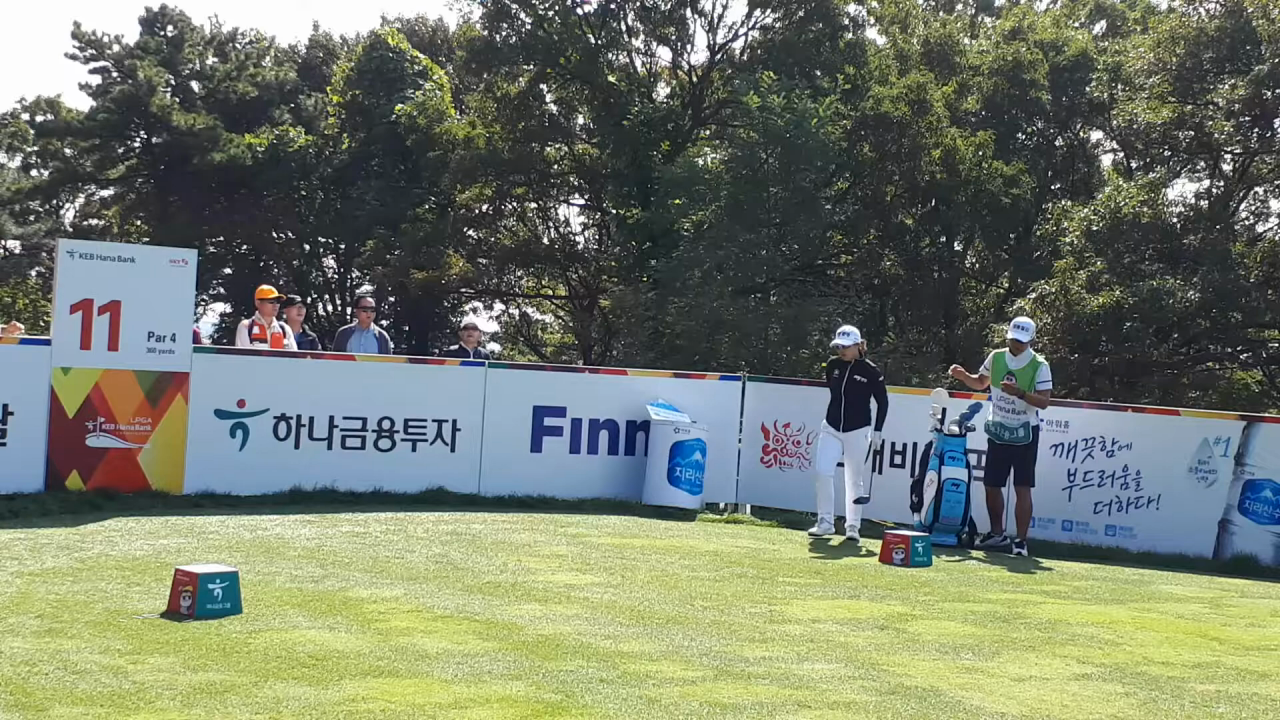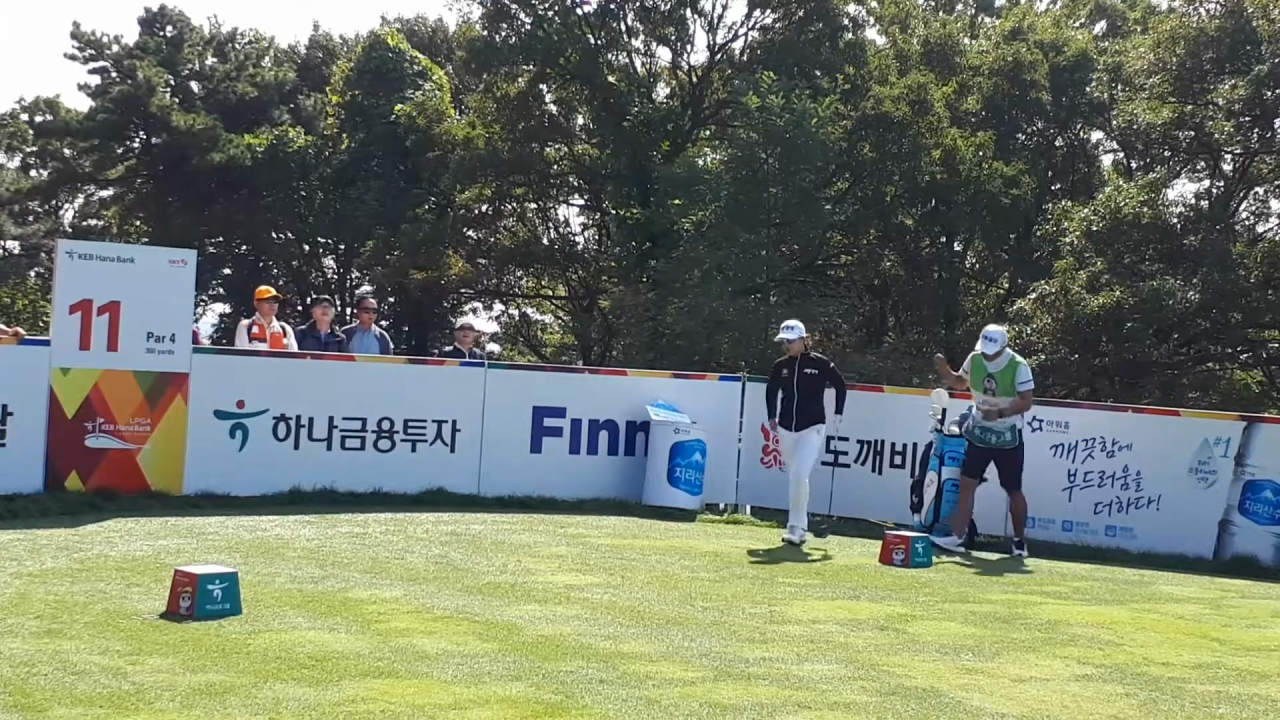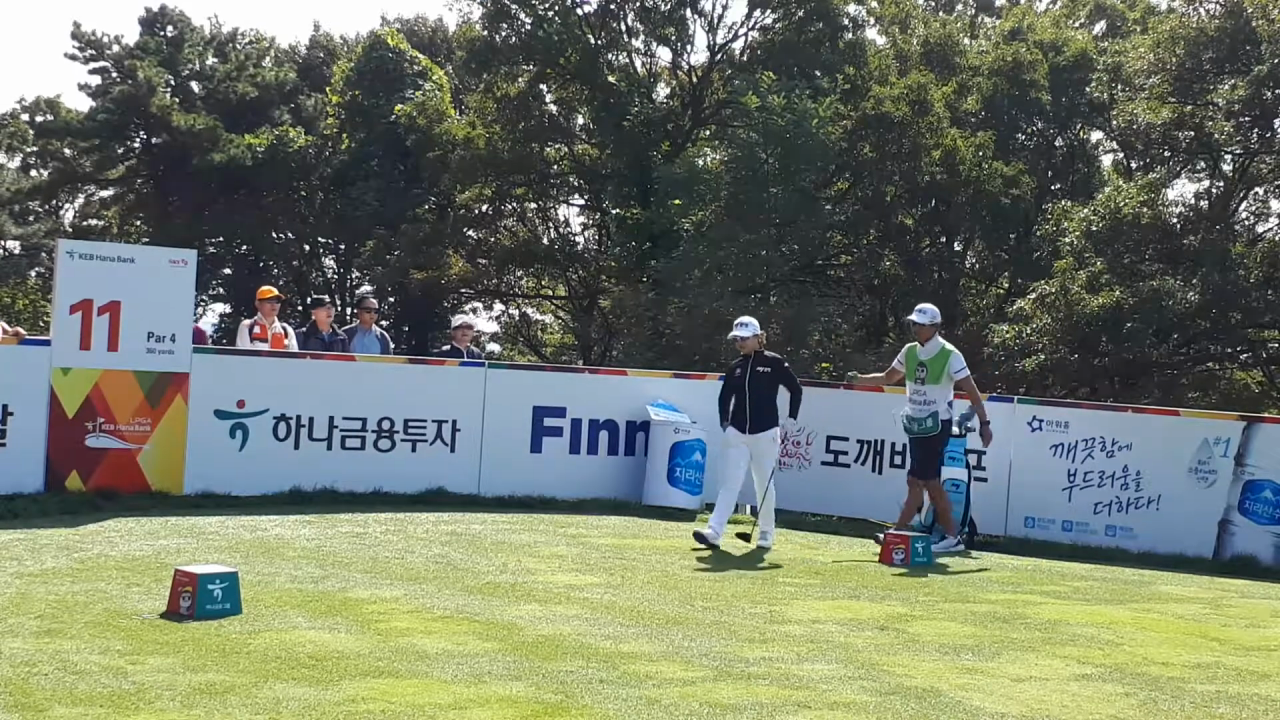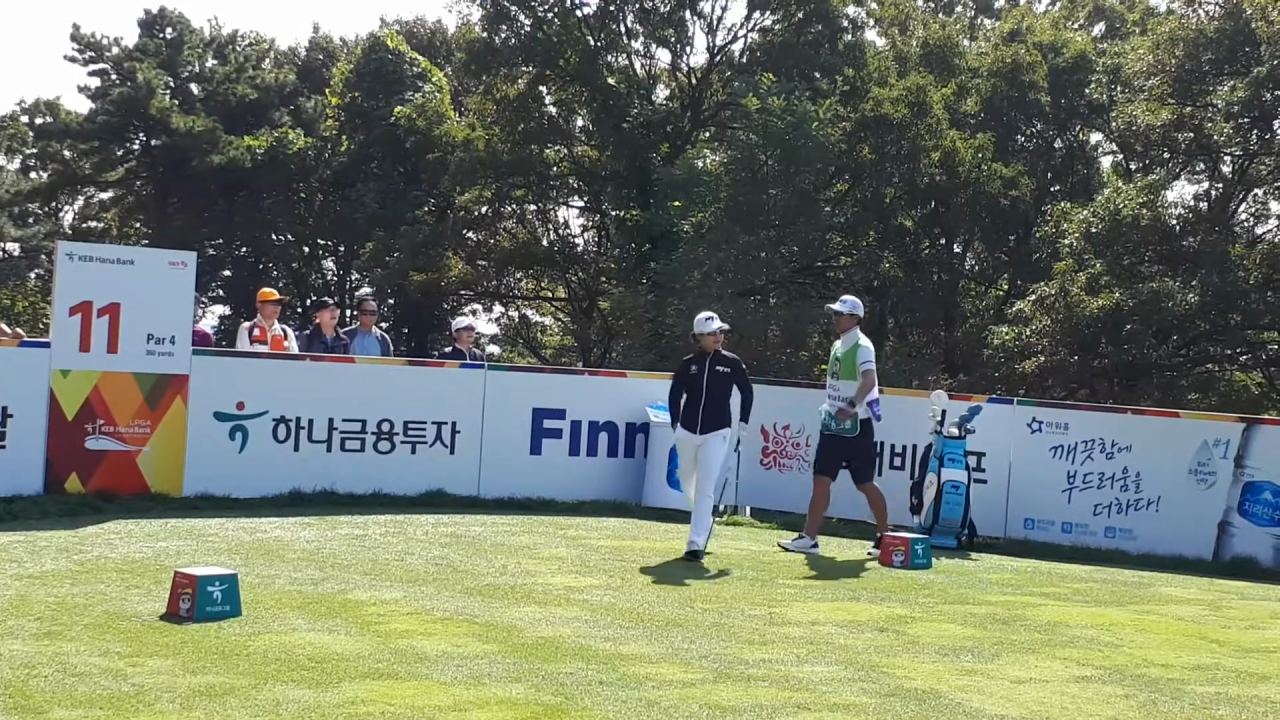
dt=0.7s
person 1, frame 1
left shoulder: (1039, 366)
right shoulder: (996, 358)
left elbow: (1044, 402)
right elbow: (980, 383)
left wrist: (1020, 393)
right wrist: (963, 376)
left hip: (1024, 434)
right hip: (998, 432)
left knee: (1022, 488)
right knee: (991, 486)
left ankle: (1020, 539)
right ankle: (997, 533)
person 1, frame 2
left shoulder: (1018, 366)
right shoulder: (974, 359)
left elbow: (1026, 402)
right elbow: (961, 382)
left wrist: (999, 412)
right wrist: (944, 370)
left hip: (1008, 437)
right hip: (979, 433)
left knee: (1013, 490)
right knee: (967, 482)
left ankle: (1019, 539)
right ankle: (955, 536)
person 1, frame 3
left shoulder: (950, 355)
right shoulder: (910, 351)
left elbow: (971, 390)
right elbow: (888, 377)
left wrist: (984, 423)
right wrist: (860, 380)
left hip: (937, 427)
right hip: (916, 426)
left knee: (916, 481)
right knee: (931, 483)
right ankle: (952, 536)
person 1, frame 4
left shoulder: (862, 347)
right shoulder: (838, 346)
left elbow: (869, 381)
left wrist: (851, 406)
left hip: (857, 427)
right hip: (833, 425)
left knee: (865, 484)
right knee: (821, 480)
left ankle: (884, 536)
right ankle: (809, 538)
person 2, frame 1
left shoulder: (871, 372)
right shoulder: (833, 365)
left elbow: (882, 402)
left wrist: (878, 431)
left hip: (858, 431)
right hip: (831, 428)
left knee: (854, 480)
right knee: (823, 472)
left ankle: (853, 526)
right ankle: (825, 522)
person 2, frame 2
left shoulder: (820, 363)
right shoulder: (781, 366)
left elbow: (840, 386)
right elbow: (771, 390)
left wrist: (837, 414)
right wrist: (772, 416)
left hip: (811, 429)
right hip: (786, 429)
left knee: (800, 475)
right knee: (793, 480)
left ankle: (798, 526)
right ankle: (798, 528)
person 2, frame 3
left shoulder: (774, 363)
right shoulder: (735, 367)
left elbow: (796, 390)
right elbow: (725, 397)
left wrist: (791, 419)
right wrist: (724, 422)
left hip: (765, 433)
right hip: (736, 433)
left knee: (764, 484)
right knee: (729, 483)
left ankle: (766, 533)
right ankle: (713, 532)
person 2, frame 4
left shoulder: (732, 363)
right shoulder: (688, 364)
left elbow: (747, 392)
right elbow: (675, 395)
left wrist: (743, 423)
right wrist: (675, 424)
left hip: (717, 434)
right hip: (688, 432)
left knee: (705, 489)
right knee: (688, 486)
left ankle: (696, 543)
right ankle: (702, 532)
